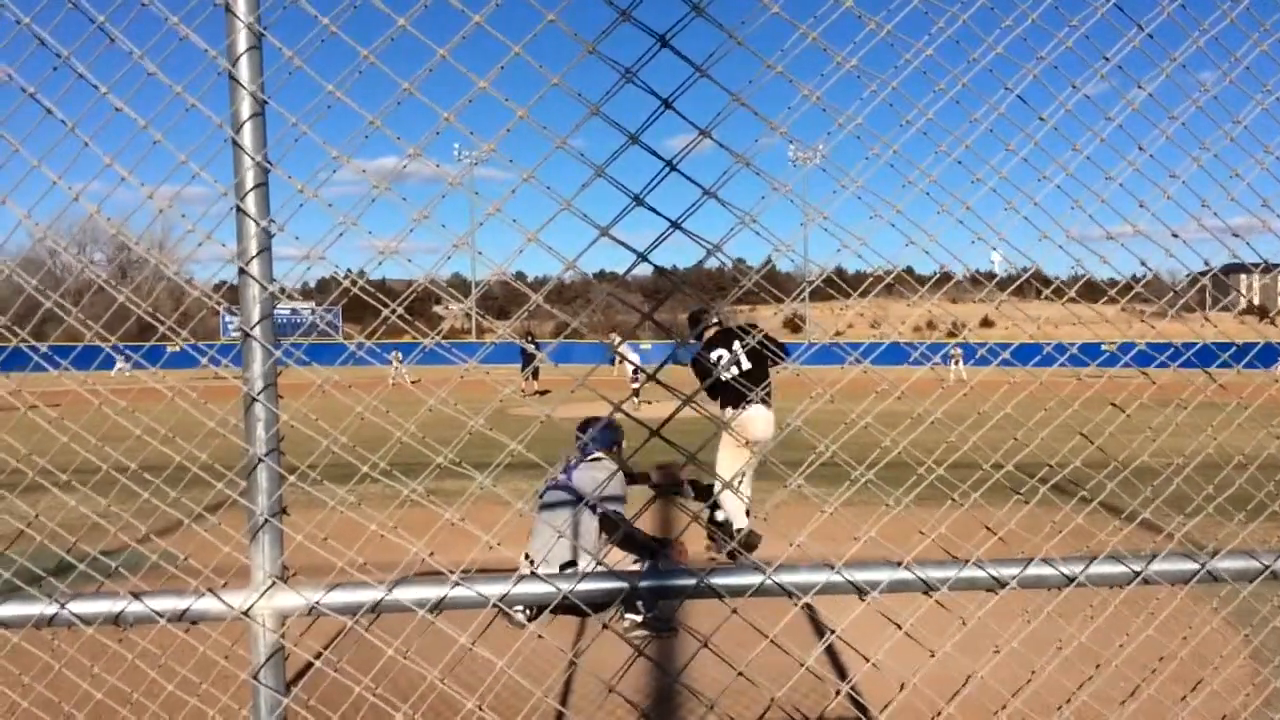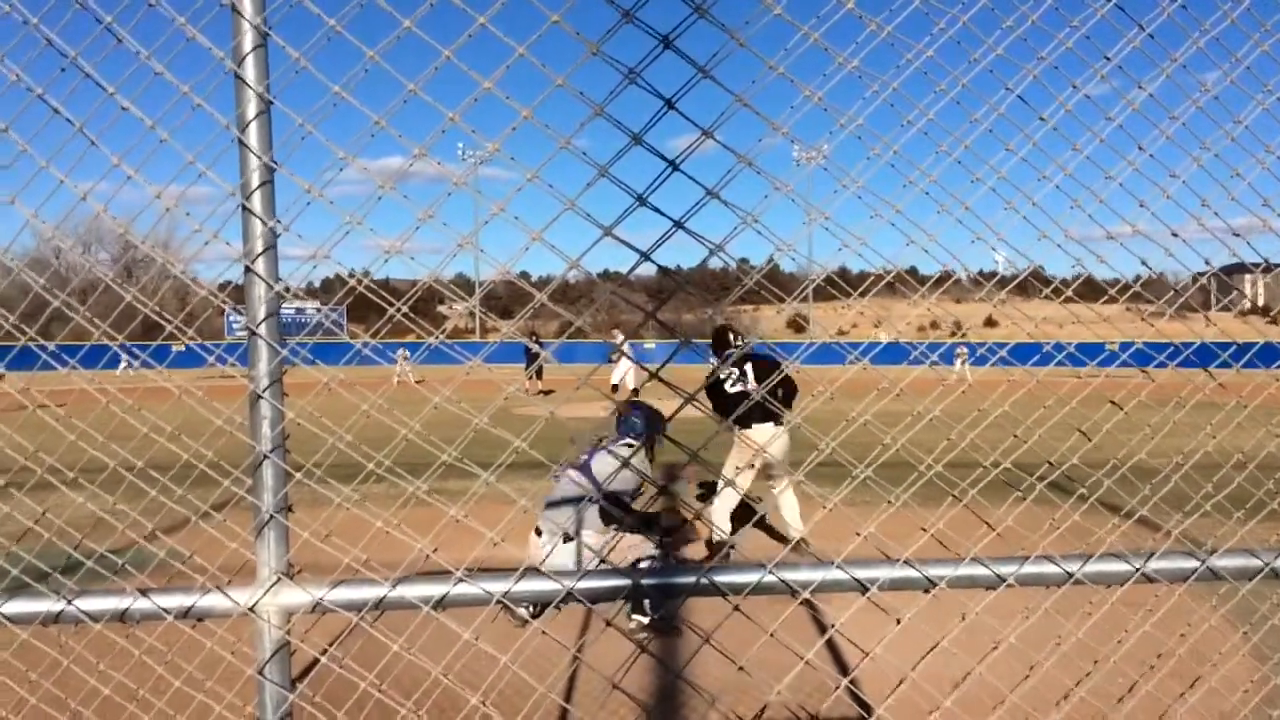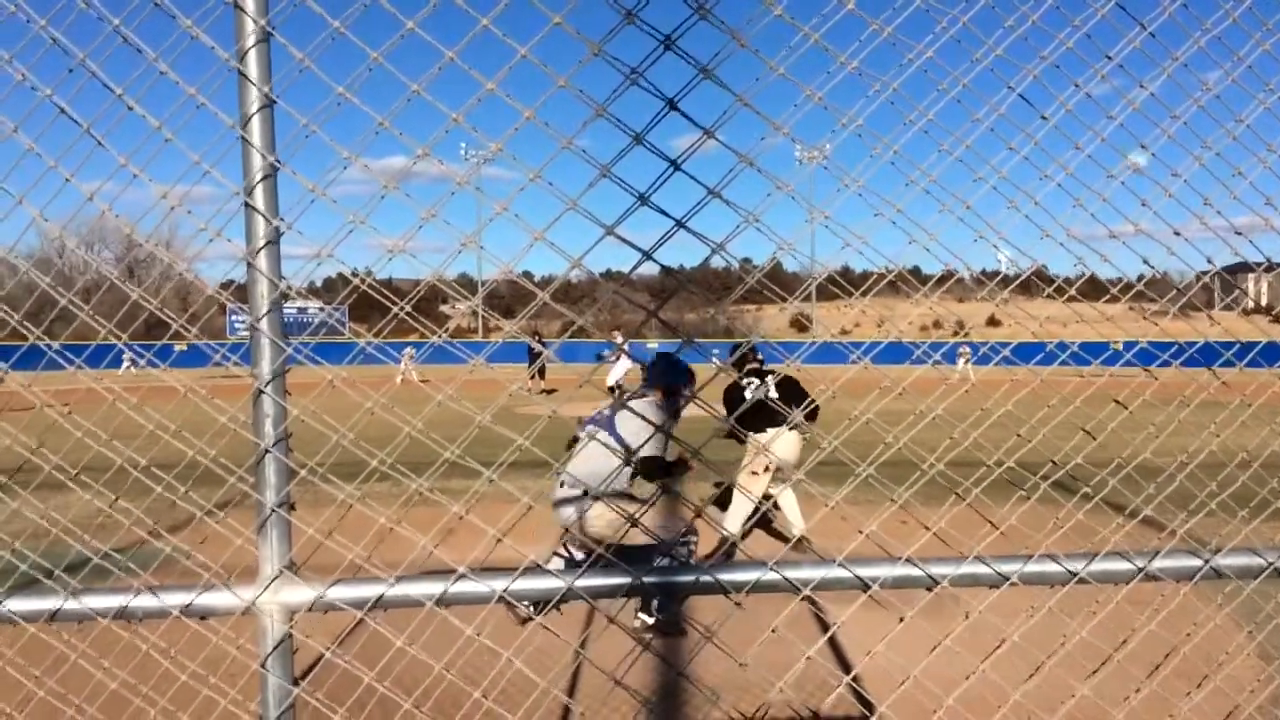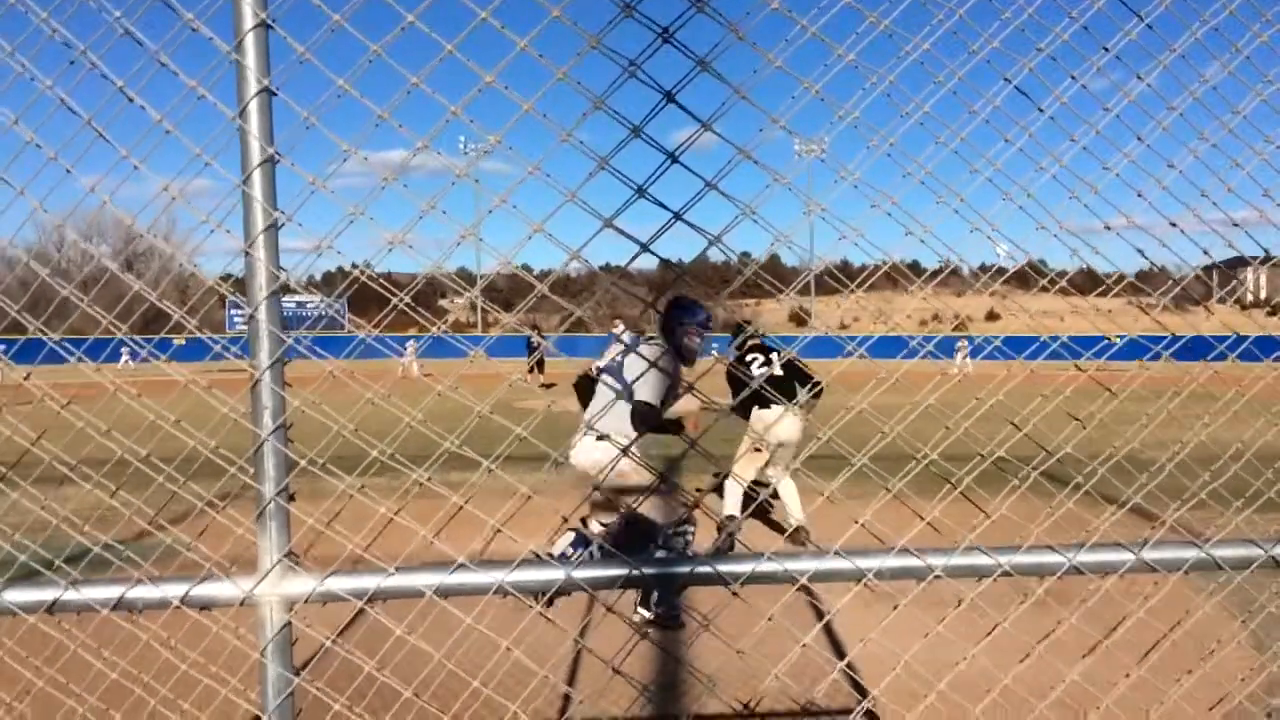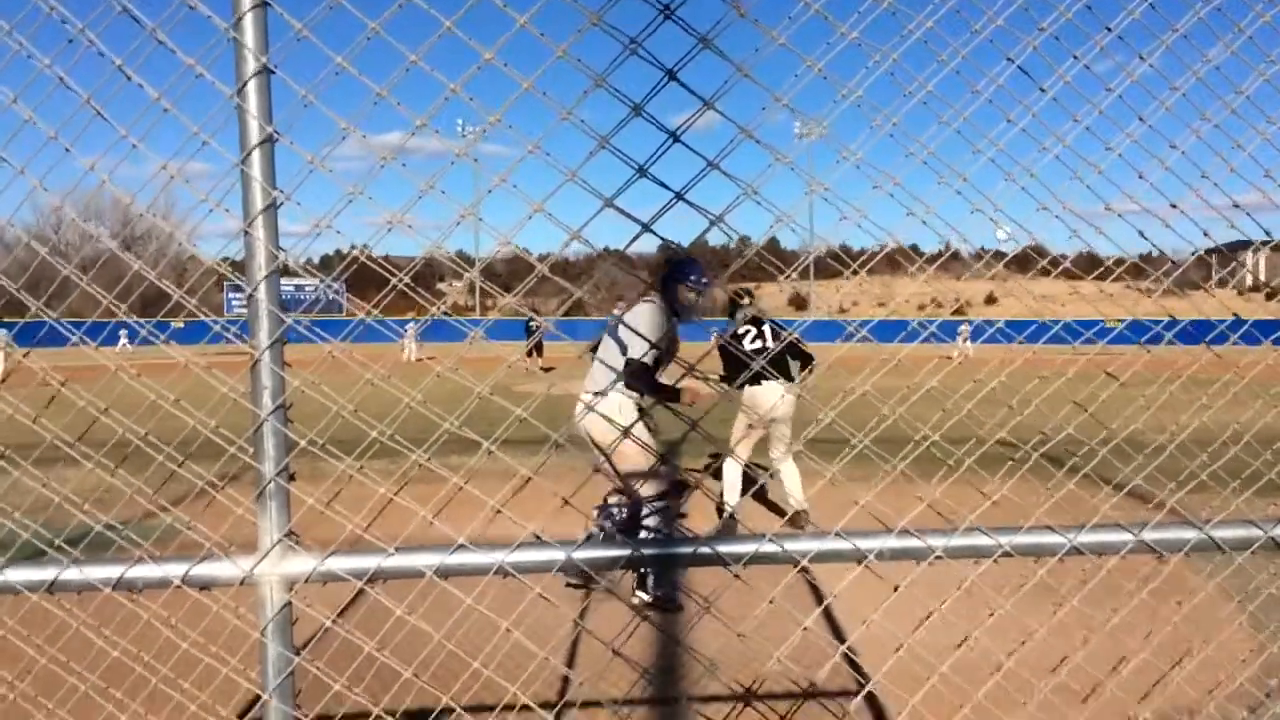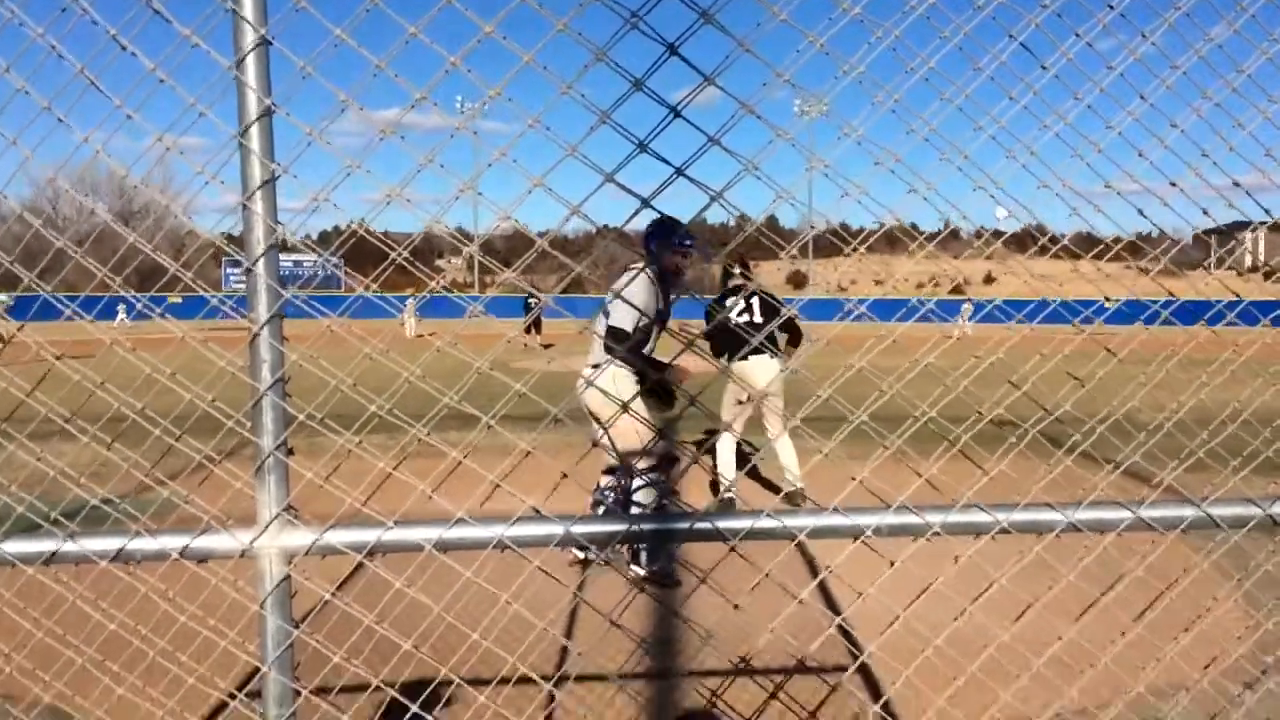
dt=0.2s
person 1, frame 1
left shoulder: (565, 470)
right shoulder: (606, 470)
right elbow: (612, 527)
left wrist: (650, 477)
right wrist: (665, 548)
left hip: (537, 573)
right hip: (575, 575)
right knee: (652, 550)
left ankle: (525, 603)
right ankle: (642, 616)
person 1, frame 2
left shoulder: (603, 451)
right shoulder: (632, 455)
right elbow: (614, 511)
right wrist: (663, 522)
left hip: (543, 548)
right hip: (573, 548)
right knee: (662, 539)
left ankle: (529, 603)
right ankle: (648, 617)
person 1, frame 3
left shoulder: (620, 404)
right shoulder: (655, 411)
left elbow: (577, 443)
right elbow: (646, 468)
right wrist: (680, 464)
left hip: (566, 500)
right hip: (597, 503)
left knee: (581, 544)
right knee: (679, 534)
left ankle: (531, 600)
right ankle: (655, 616)
person 1, frame 4
left shoulder: (635, 349)
right shoulder: (661, 358)
left elbow: (582, 383)
right elbow: (641, 418)
right wrist: (680, 427)
left hip: (584, 447)
right hip: (613, 451)
left knee: (603, 519)
right knee: (676, 521)
right ankle: (654, 607)
person 1, frame 5
left shoulder: (645, 311)
right shoulder: (653, 314)
left elbow: (613, 362)
right elbow: (634, 375)
right wrist: (677, 395)
left hip: (598, 407)
right hip: (613, 409)
left knee: (628, 490)
right knee: (658, 494)
left ankle: (586, 565)
right ankle: (651, 588)
person 1, frame 6
left shoulder: (653, 284)
right shoulder: (640, 281)
right elbow: (615, 343)
left wrist: (656, 375)
right wrist: (664, 370)
left hip: (610, 382)
right hip: (612, 382)
left knee: (621, 466)
right knee: (652, 465)
left ankle: (591, 544)
right ankle: (645, 560)
person 2, frame 1
left shoulder: (700, 358)
right shoulder: (745, 333)
right elbow: (782, 353)
left hip: (740, 419)
right hip: (765, 417)
left knee: (724, 482)
right knee: (743, 475)
left ankle: (743, 535)
person 2, frame 2
left shoulder: (714, 379)
right shoulder: (763, 362)
right elbow: (790, 388)
left hip: (748, 438)
right hip: (777, 435)
left knee: (724, 497)
right knee: (781, 483)
left ankle: (720, 543)
right ankle: (798, 538)
person 2, frame 3
left shoulder: (733, 389)
right shoulder: (781, 377)
left elbow: (738, 430)
right elbow: (811, 409)
left wrist: (736, 434)
left hip: (761, 443)
right hip: (791, 442)
left knee: (741, 500)
right knee: (780, 485)
left ankle: (728, 540)
right ankle: (799, 536)
person 2, frame 4
left shoulder: (735, 364)
right shoulder: (783, 355)
left elbow: (743, 408)
right elbow: (815, 386)
left wrist: (735, 411)
right wrist: (803, 412)
left hip: (764, 419)
right hip: (792, 421)
left knee: (736, 477)
right knee: (780, 473)
left ankle: (730, 523)
right ankle: (799, 528)
person 2, frame 5
left shoulder: (728, 337)
right shoulder: (776, 328)
left elbow: (735, 381)
right elbow: (807, 360)
left wrist: (725, 377)
right wrist: (794, 385)
left hip: (756, 395)
right hip: (785, 395)
left knee: (735, 458)
right knee: (782, 456)
left ankle: (730, 515)
right ankle: (800, 510)
person 2, frame 6
left shoulder: (717, 305)
right shoulder: (768, 298)
left elbow: (718, 351)
right elbow: (795, 334)
left wrist: (711, 337)
left hip: (742, 369)
right hip: (772, 368)
left knee: (727, 435)
right knee: (779, 431)
left ankle: (727, 495)
right ankle: (795, 488)
